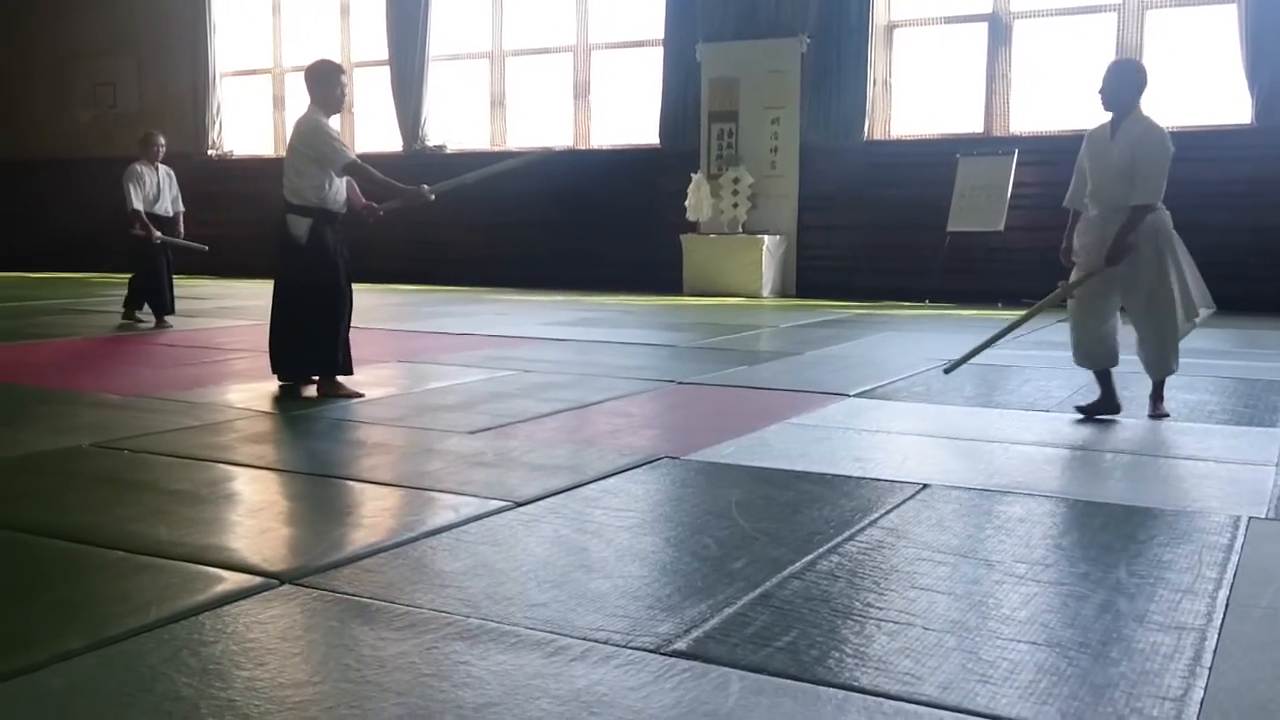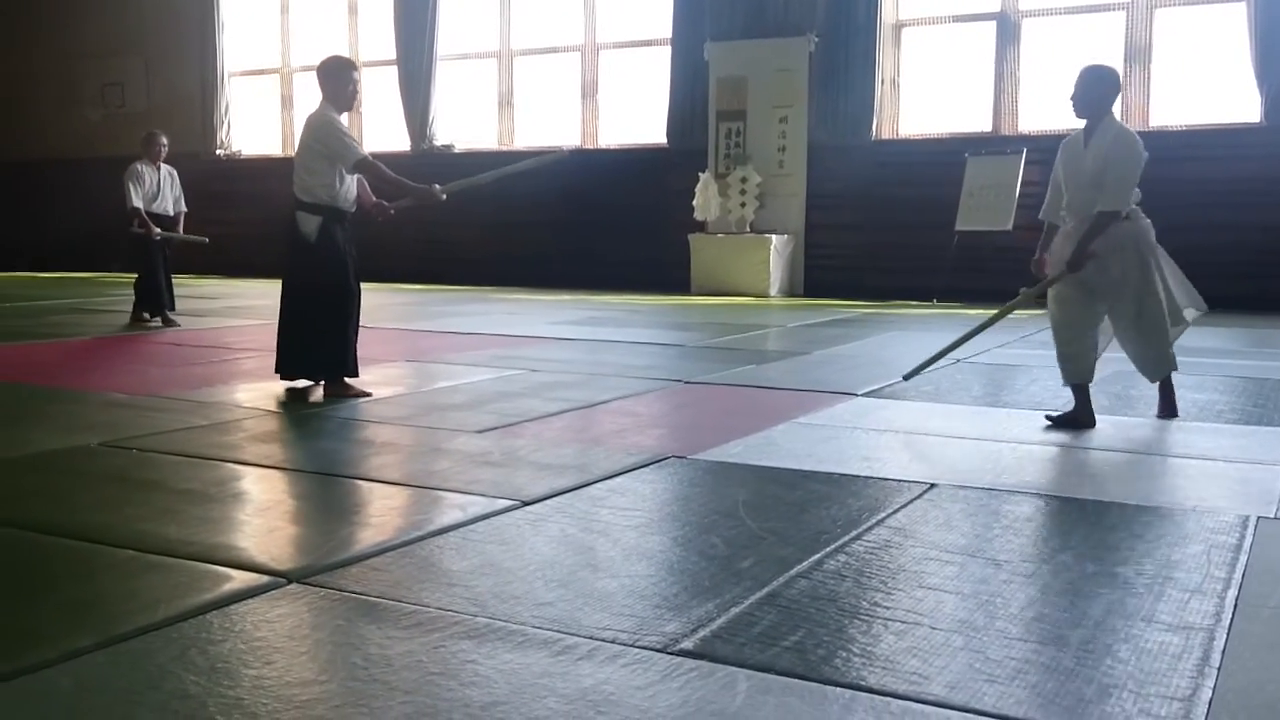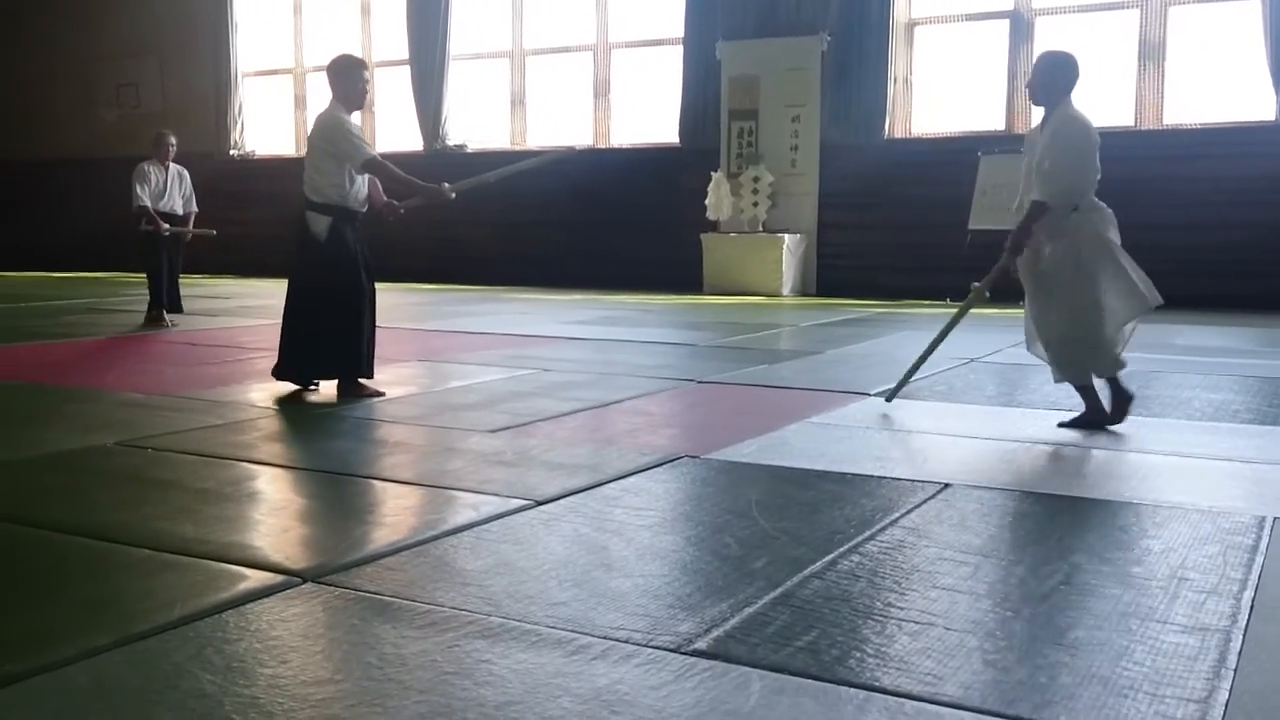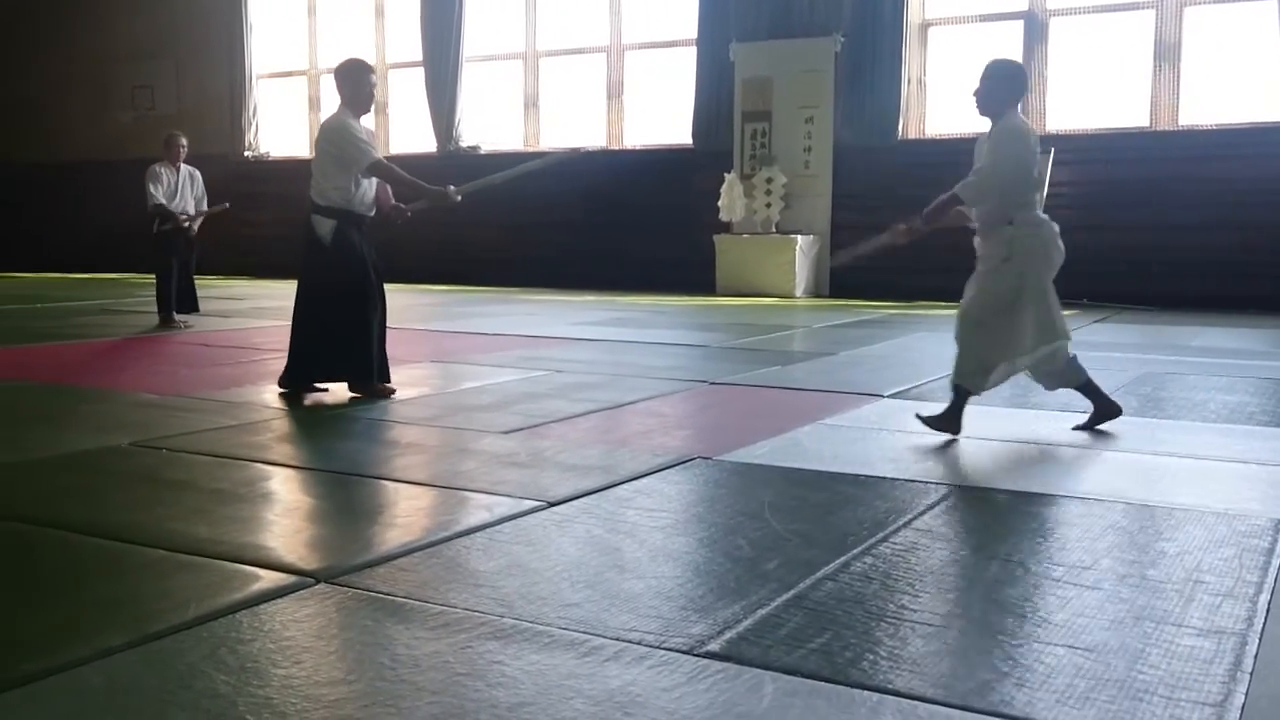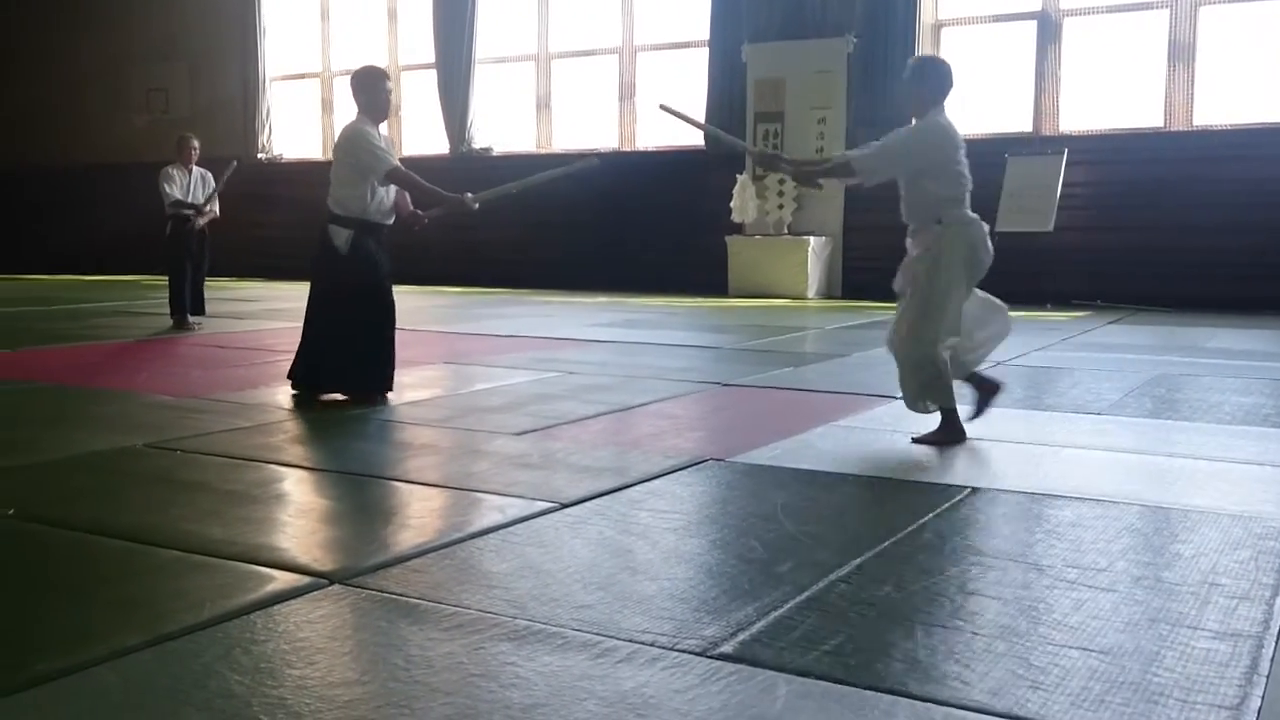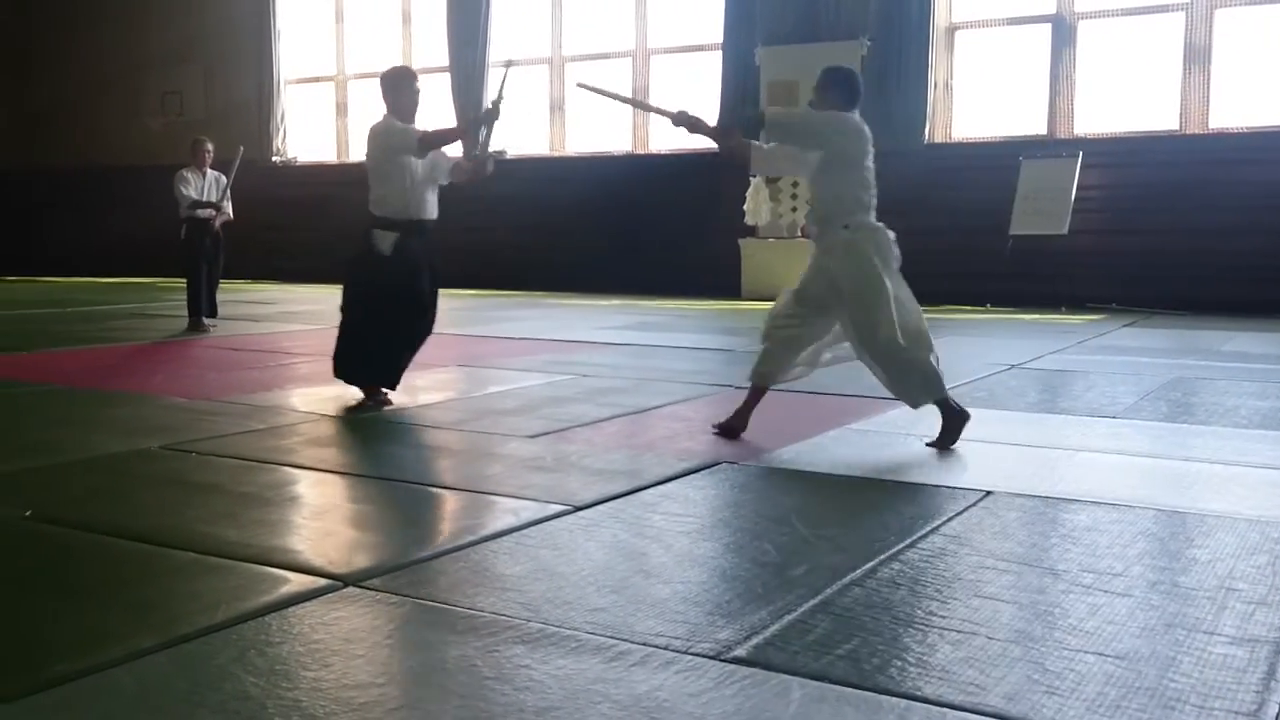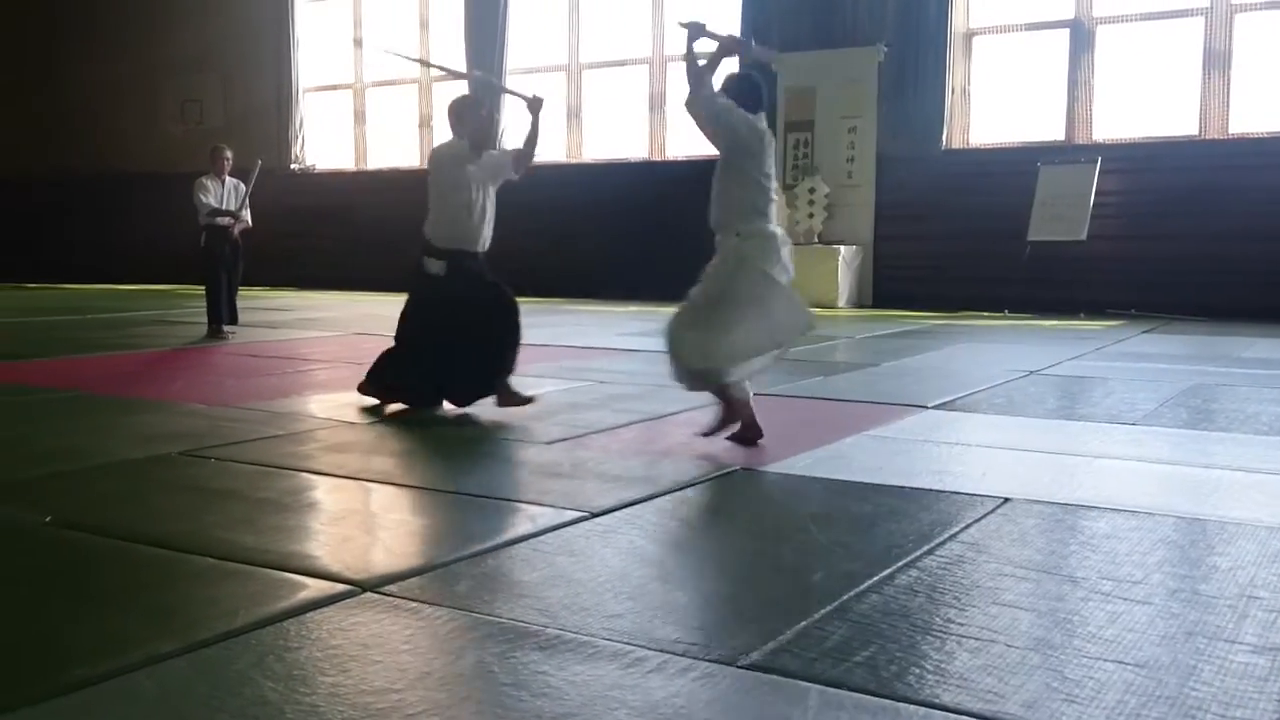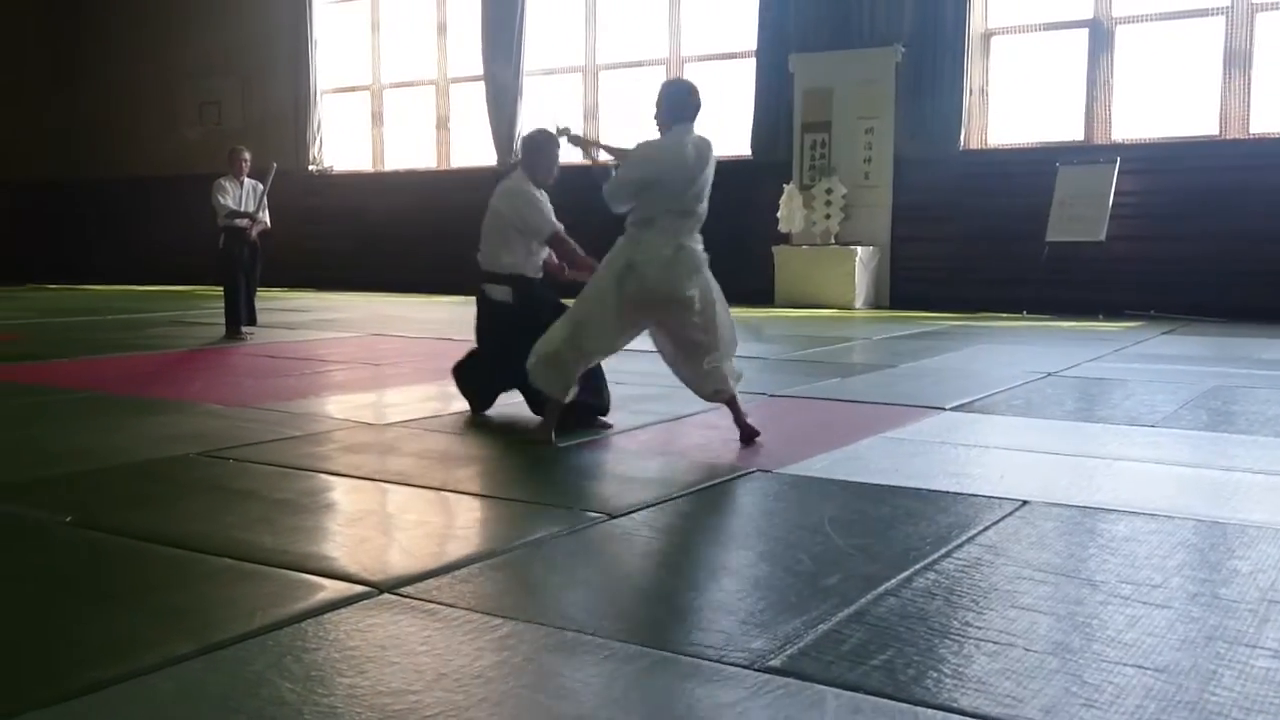
dt=0.2s
person 1, frame 1
left shoulder: (1151, 136)
right shoulder: (1094, 137)
left elbow: (1147, 196)
right elbow: (1079, 191)
left wrist: (1121, 239)
right wrist: (1070, 238)
left hip: (1140, 234)
right hip: (1098, 232)
left knee: (1152, 318)
right knee: (1088, 314)
left ankle: (1157, 394)
right ankle: (1107, 394)
person 1, frame 2
left shoulder: (1124, 142)
right shoulder: (1069, 145)
left elbow: (1114, 204)
right elbow: (1055, 201)
left wrist: (1080, 247)
right wrist: (1044, 249)
left hip: (1119, 242)
right hip: (1077, 243)
left knee: (1143, 324)
right knee: (1069, 327)
left ankle: (1166, 390)
right ankle: (1083, 407)
person 1, frame 3
left shoulder: (1073, 128)
right shoulder: (1038, 134)
left elbow: (1052, 190)
left wrist: (1019, 237)
right wrist: (1020, 239)
left hip: (1077, 232)
right hip: (1046, 235)
left knee: (1078, 323)
right knee: (1049, 327)
left ankle: (1117, 393)
right ankle: (1094, 406)
person 1, frame 4
left shoulder: (1013, 136)
right shoulder: (999, 137)
left elbow: (975, 190)
right elbow: (979, 201)
left wrist: (924, 220)
right wrist: (926, 221)
left hip: (1021, 244)
right hip: (1009, 244)
left knee: (980, 325)
right knee: (1036, 337)
left ankle: (954, 414)
right ankle: (1102, 402)
person 1, frame 5
left shoulder: (930, 134)
right shoulder: (928, 133)
left elbow: (866, 165)
right elbow: (870, 165)
left wrist: (805, 169)
right wrist: (808, 169)
left hip: (947, 242)
right hip: (938, 242)
left knee: (915, 338)
right knee: (922, 335)
left ankle: (950, 425)
right ankle: (981, 383)
person 1, frame 6
left shoulder: (847, 130)
right shoulder: (820, 146)
left elbow: (774, 121)
right elbow: (759, 156)
left wrist: (713, 131)
right wrist: (714, 133)
left hip: (856, 250)
right hip: (836, 254)
left knee: (886, 344)
right knee: (786, 327)
left ankle: (949, 410)
right ankle: (744, 416)
person 1, frame 7
left shoulder: (750, 133)
right shoulder: (751, 133)
left elbow: (702, 101)
right elbow: (704, 103)
left wrist: (697, 51)
right wrist: (711, 51)
left hip: (747, 252)
right hip: (758, 247)
left knee: (693, 333)
right knee: (725, 339)
left ankle: (734, 408)
right ankle: (747, 421)
person 1, frame 8
left shoulder: (653, 153)
right shoulder: (704, 150)
left elbow: (615, 197)
right wrist: (600, 146)
left hip: (640, 256)
right hip: (684, 258)
left knee: (581, 335)
right knee: (704, 343)
left ankle: (550, 424)
right ankle: (741, 422)
person 2, frame 1
left shoulder: (318, 127)
right shoulder: (313, 127)
left elbow: (343, 175)
right elbow: (355, 168)
left wrist: (359, 204)
right wrist: (405, 192)
left hip: (314, 226)
right hip: (311, 227)
left knee: (303, 299)
right knee: (329, 299)
left ankle: (295, 368)
right ankle: (326, 376)
person 2, frame 2
left shoulder: (330, 123)
right shoulder: (325, 123)
left elbow: (355, 173)
right elbow: (367, 165)
left wrist: (370, 202)
right wrist: (416, 191)
left hip: (324, 223)
right hip: (321, 224)
left knee: (311, 298)
right knee: (337, 299)
left ankle: (303, 365)
right ankle: (334, 377)
person 2, frame 3
left shoulder: (343, 124)
right shoulder: (334, 123)
left elbow: (366, 173)
right elbow: (376, 165)
left wrist: (380, 201)
right wrist: (426, 190)
left hip: (334, 224)
right hip: (330, 225)
left knee: (315, 299)
right knee: (349, 299)
left ankle: (297, 368)
right ankle: (349, 377)
person 2, frame 4
left shoulder: (360, 130)
right shoulder: (339, 128)
left elbow: (375, 177)
right elbow: (382, 169)
left wrist: (388, 204)
right wrist: (432, 192)
left hip: (347, 228)
right hip: (335, 229)
left knee: (321, 304)
right knee: (361, 300)
left ankle: (300, 375)
right ankle: (362, 375)
person 2, frame 5
left shoulder: (380, 140)
right shoulder: (357, 136)
left elbow: (396, 185)
right elbow: (401, 177)
left wrist: (408, 210)
right wrist: (448, 199)
left hip: (367, 238)
right hip: (351, 238)
left knee: (332, 311)
right knee: (369, 311)
left ankle: (315, 381)
right ankle: (357, 384)
person 2, frame 6
left shoulder: (423, 147)
right shoulder: (384, 133)
left elbow: (450, 171)
right elbow: (427, 141)
left wrist: (475, 165)
right wrist: (475, 124)
left hip: (416, 240)
right hip: (394, 241)
right knee: (406, 314)
left ankle: (371, 379)
right ankle: (369, 380)
person 2, frame 7
left shoulder: (489, 159)
right shoulder: (445, 155)
left elbow: (520, 162)
right elbow: (479, 144)
left wrist: (535, 119)
left hip: (466, 264)
right hip: (446, 266)
person 2, frame 8
left shoulder: (534, 195)
right shoulder: (517, 193)
left elbow: (543, 249)
right elbow: (557, 240)
left wrist: (564, 271)
right wrist: (595, 269)
left hip: (520, 287)
right hip: (508, 289)
person 3, frame 1
left shoulder: (168, 173)
right shoulder: (135, 171)
left elbow: (176, 203)
right elbow: (135, 206)
left wrist: (179, 225)
right wrist: (150, 229)
left hip: (164, 226)
right hip: (145, 227)
left knee: (146, 271)
right knee: (157, 271)
left ankle: (130, 309)
right ankle: (161, 316)
person 3, frame 2
left shoulder: (171, 173)
right shoulder: (136, 170)
left elbow: (179, 204)
right elbow: (134, 204)
left wrist: (179, 226)
right wrist: (149, 225)
left hip: (165, 226)
right hip: (144, 226)
left knee: (159, 269)
right knee: (154, 269)
left ankle: (139, 311)
right ankle: (163, 312)
person 3, frame 3
left shoulder: (181, 173)
right shoulder: (144, 170)
left elbow: (190, 204)
right elbow: (141, 202)
left wrist: (189, 226)
right wrist: (157, 222)
left hip: (175, 226)
right hip: (153, 225)
left knee: (171, 270)
right knee: (158, 269)
left ankle: (156, 312)
right ankle: (157, 312)
person 3, frame 4
left shoulder: (193, 173)
right shoulder: (156, 171)
left elbow: (202, 205)
right elbow: (155, 202)
left wrist: (196, 222)
right wrist: (175, 216)
left hip: (187, 227)
right hip: (166, 225)
left knee: (185, 271)
right knee: (167, 270)
left ankle: (173, 312)
right ankle: (167, 314)
person 3, frame 5
left shoulder: (205, 175)
right shoulder: (169, 173)
left elbow: (214, 208)
right elbow: (172, 200)
left wrist: (203, 218)
right wrist: (194, 207)
left hip: (199, 228)
right hip: (179, 226)
left knee: (197, 272)
right knee: (180, 272)
left ankle: (187, 314)
right ankle: (180, 315)
person 3, frame 6
left shoulder: (219, 178)
right shoulder: (183, 176)
left elbow: (227, 210)
right elbow: (189, 201)
left wrist: (218, 219)
right wrist: (211, 205)
left hip: (213, 230)
right hip: (193, 229)
left knee: (212, 275)
right knee: (197, 274)
left ankle: (201, 316)
right ankle: (197, 318)
person 3, frame 7
left shoulder: (238, 186)
right shoulder: (203, 183)
left elbow: (246, 217)
right elbow: (208, 208)
left wrist: (237, 227)
right wrist: (230, 213)
left hip: (233, 237)
right hip: (213, 236)
left knee: (231, 282)
right knee: (216, 281)
left ankle: (221, 323)
right ankle: (216, 324)
person 3, frame 8
left shoulder: (256, 186)
right shoulder: (221, 185)
left elbow: (264, 219)
right elbow: (226, 210)
left wrist: (255, 228)
right wrist: (248, 215)
left hip: (251, 239)
right hip: (231, 237)
left knee: (249, 283)
right knee: (235, 283)
left ankle: (239, 324)
right ankle: (234, 326)
